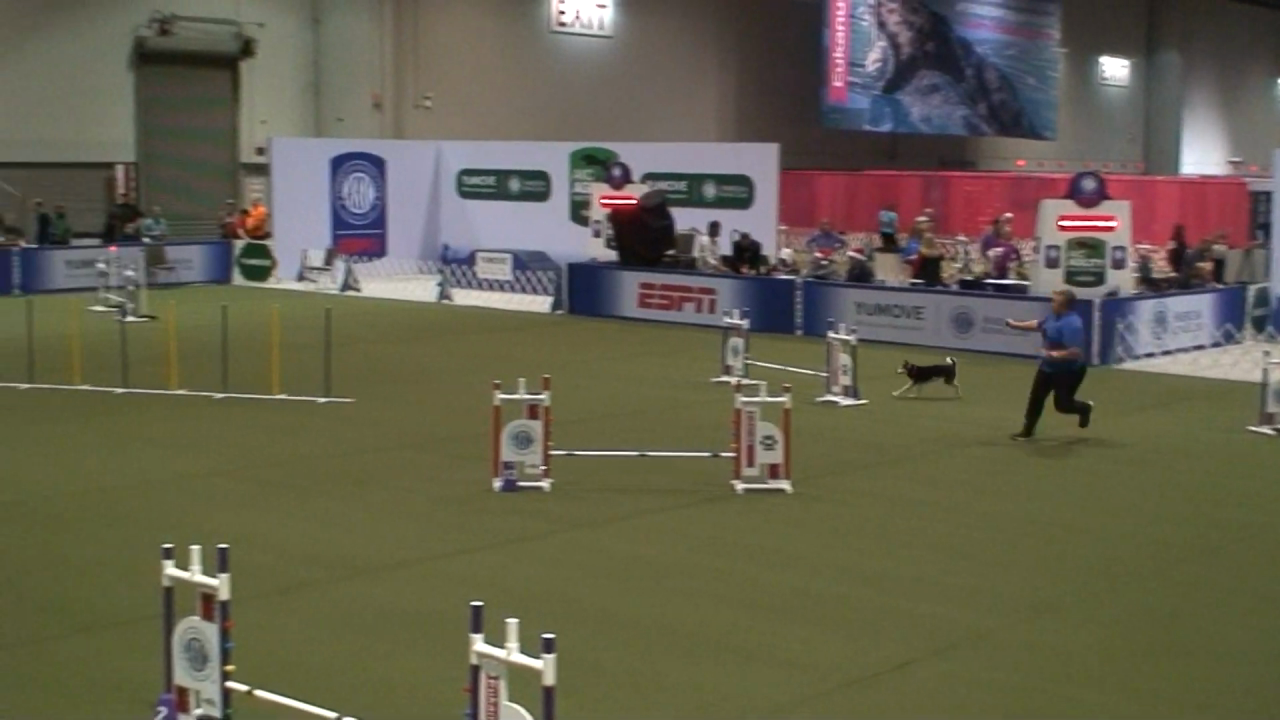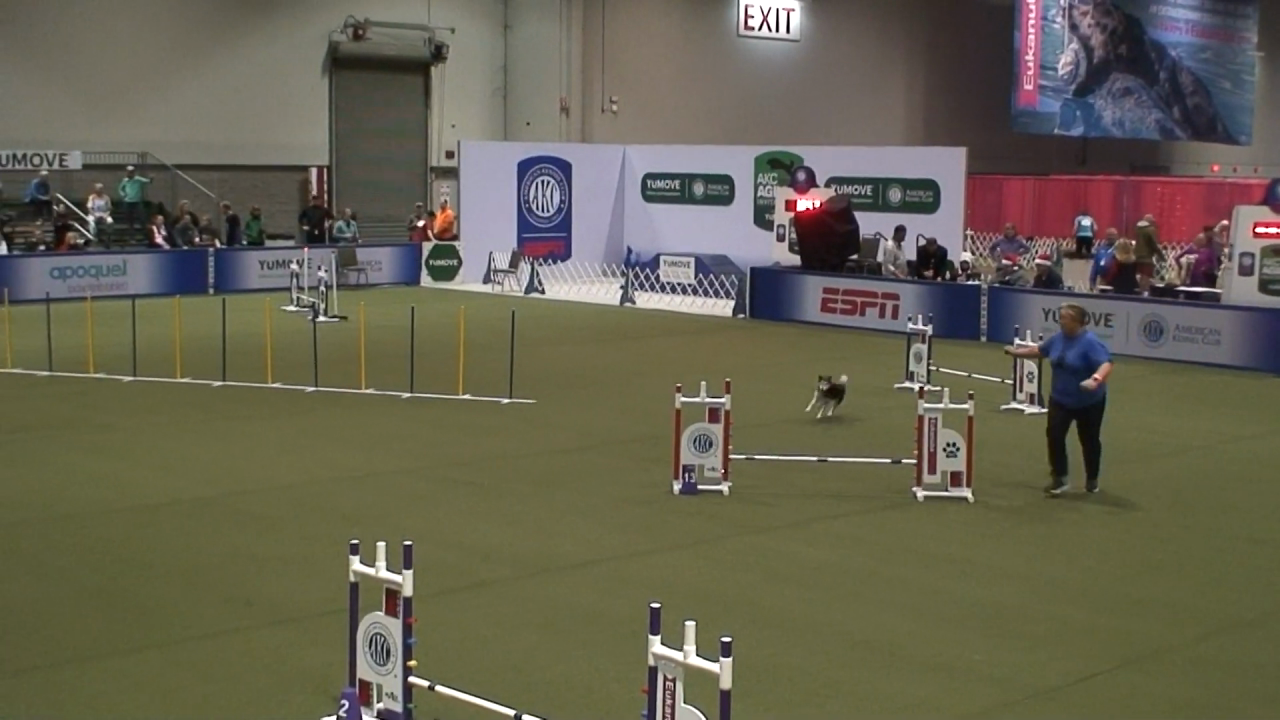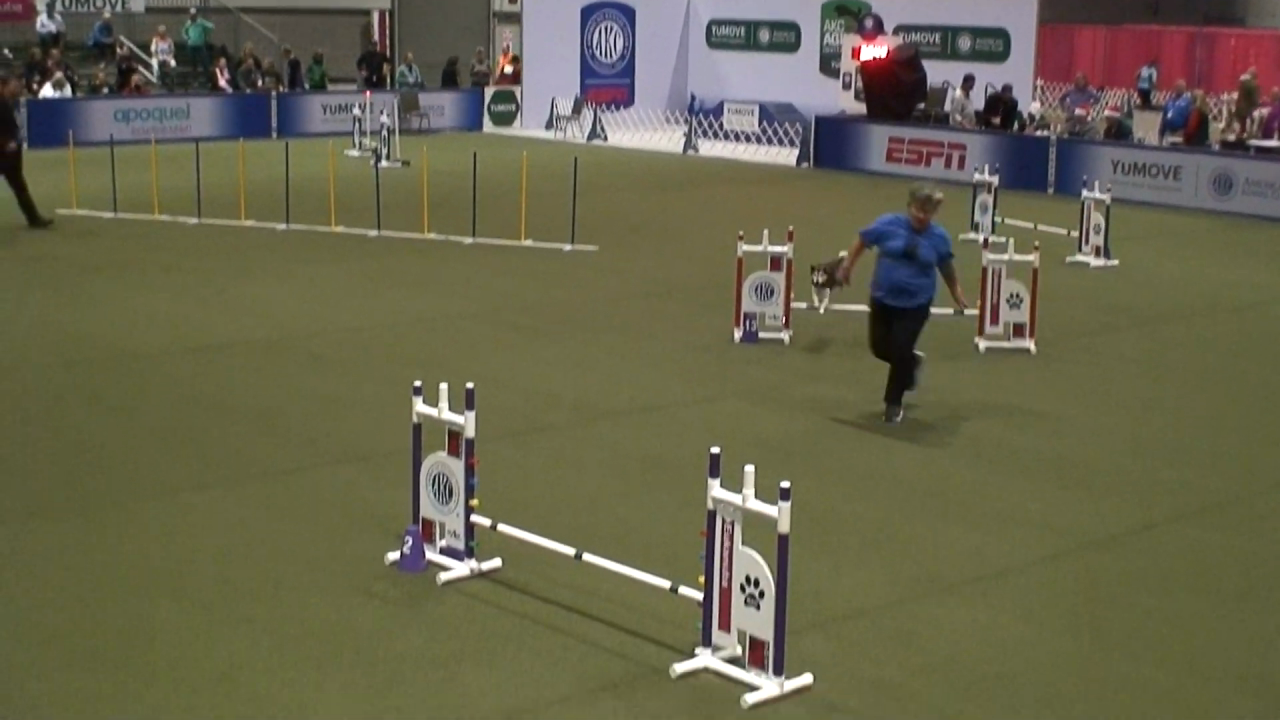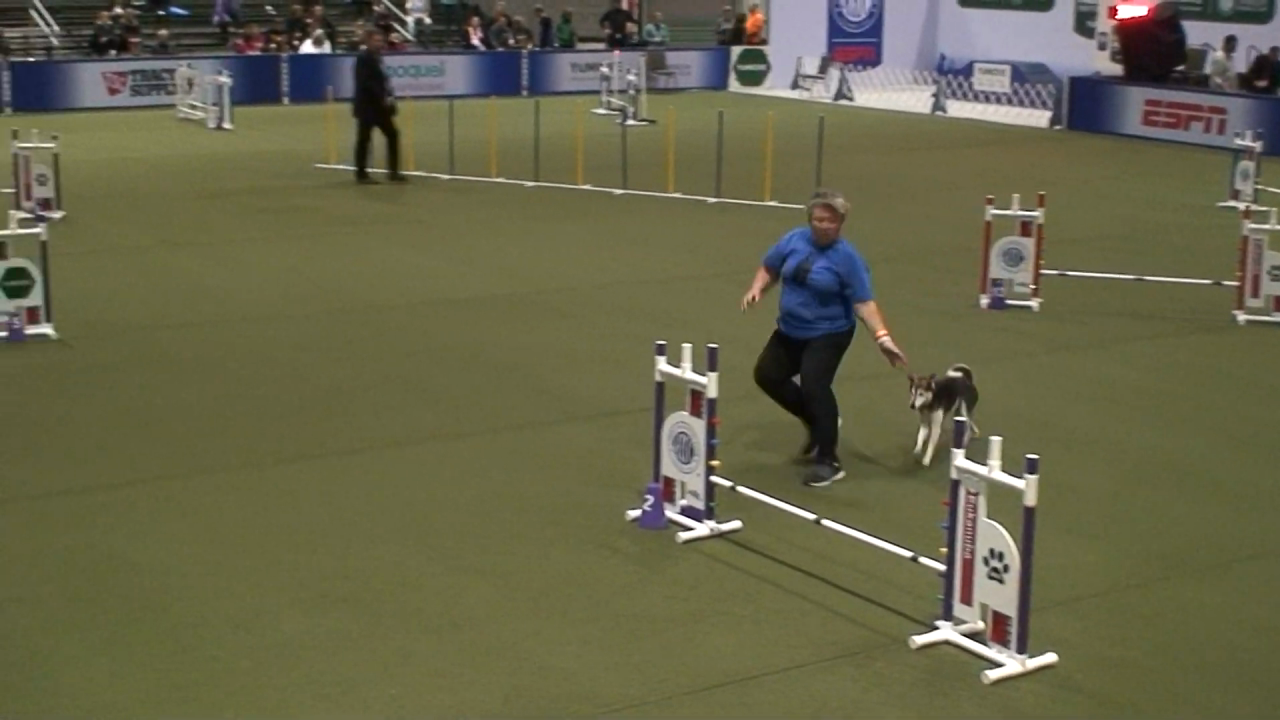
dt=1s
person 1, frame 1
left shoulder: (1071, 325)
right shoulder: (1055, 317)
left elbow: (1075, 352)
right elbow: (1038, 325)
left wrist: (1052, 355)
right wrist: (1016, 325)
left hip: (1070, 371)
right hip: (1049, 367)
left knee: (1062, 404)
right knee: (1036, 395)
left ankle: (1085, 409)
right ankle: (1027, 430)
person 1, frame 2
left shoulder: (1090, 342)
right shoulder: (1058, 339)
left elbow: (1106, 365)
right elbow: (1040, 350)
left wrist: (1095, 380)
right wrist: (1016, 352)
left hip: (1089, 402)
right hip: (1060, 399)
left knee: (1089, 440)
right knee: (1054, 435)
left ankle: (1092, 478)
right ankle: (1059, 478)
person 1, frame 3
left shoulder: (939, 237)
right shoulder: (888, 224)
left elbow: (947, 267)
right elbow: (862, 240)
left wrist: (956, 293)
right wrist: (847, 265)
left hip: (916, 304)
right hip: (882, 298)
left knee: (899, 349)
right knee: (880, 347)
left ankle: (894, 402)
right ankle: (911, 362)
person 1, frame 4
left shoulder: (847, 258)
right shoulder: (794, 240)
left elbow: (864, 303)
right elbow: (768, 269)
left wrist: (883, 339)
right wrist: (756, 290)
left hip: (829, 334)
right hip: (789, 331)
left knee: (814, 387)
right knee: (767, 374)
left ankle: (828, 461)
right ankle: (818, 423)
